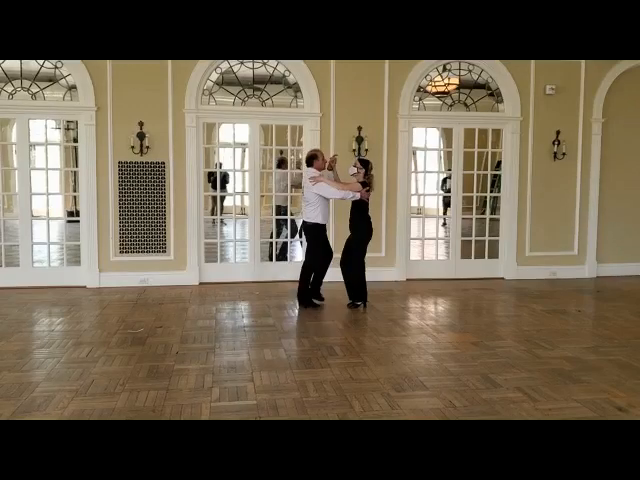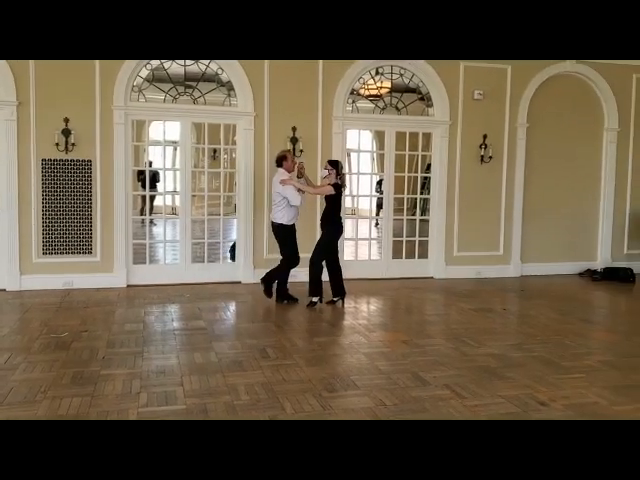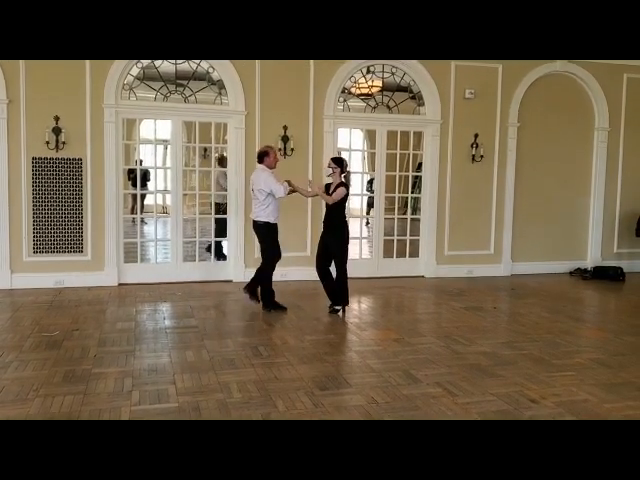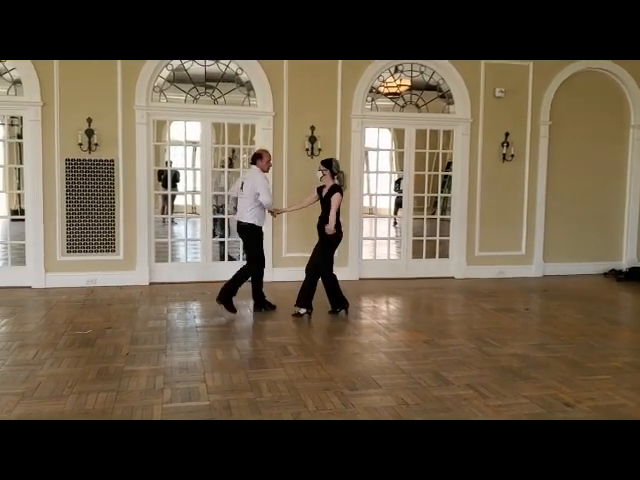
dt=1s
person 1, frame 1
left shoulder: (314, 177)
right shoulder: (314, 179)
left elbow: (331, 188)
right elbow: (336, 193)
left wrist: (331, 170)
right wrist: (359, 195)
left hip: (316, 225)
right hip: (314, 226)
left knee: (327, 255)
right knee: (312, 260)
left ankle: (314, 289)
right ankle: (304, 297)
person 1, frame 2
left shoulder: (282, 178)
right shoulder: (283, 179)
left elbow: (290, 196)
right elbow: (296, 201)
right wrist: (298, 191)
left hip: (284, 225)
right hip: (283, 226)
left knee: (288, 258)
right knee: (293, 260)
left ankle: (282, 292)
right ankle: (269, 279)
person 1, frame 3
left shoulder: (259, 174)
right shoulder: (265, 175)
right elbow: (280, 191)
left wrist: (283, 189)
right wrist: (287, 184)
left hip: (262, 223)
right hip: (266, 224)
left knee: (273, 257)
right knee: (269, 261)
left ankle: (253, 286)
right ankle: (268, 302)
person 1, frame 4
left shoulder: (246, 176)
right shoulder: (259, 177)
left elbow: (233, 193)
right elbow: (266, 201)
right wrist: (273, 208)
left hip: (246, 225)
right hip: (251, 228)
left knee: (258, 263)
right knee: (255, 264)
left ankle: (259, 301)
right ankle: (226, 294)
person 2, frame 1
left shoulder: (363, 185)
right shoulder: (357, 185)
left elbow: (342, 188)
right elbow: (340, 185)
left wrist: (322, 179)
left hip: (363, 230)
right hip: (357, 230)
left knee: (355, 263)
right knee: (346, 262)
left ankle: (360, 299)
right ankle: (356, 296)
person 2, frame 2
left shoulder: (335, 187)
right shoulder: (330, 186)
left elbow: (313, 191)
right elbow: (314, 187)
left wrist: (293, 182)
left hip: (332, 229)
right hip: (331, 228)
left knee: (315, 260)
right knee: (332, 261)
left ankle: (316, 295)
right ankle: (338, 295)
person 2, frame 3
left shoulder: (343, 187)
right shoulder: (328, 186)
left elbow: (330, 200)
right elbow: (308, 194)
left wrist: (320, 192)
right wrist: (293, 186)
left hip: (339, 231)
right hip: (327, 229)
left knee: (340, 267)
right knee: (321, 265)
left ankle: (340, 303)
right ankle: (334, 296)
person 2, frame 4
left shoulder: (336, 190)
right shoulder: (322, 189)
left elbow: (333, 212)
right elbow: (304, 204)
left wrist: (331, 227)
right wrist: (282, 210)
left hip: (331, 235)
right hip: (327, 235)
left knee: (313, 268)
right knee: (325, 270)
left ankle: (304, 306)
right ankle: (339, 303)
